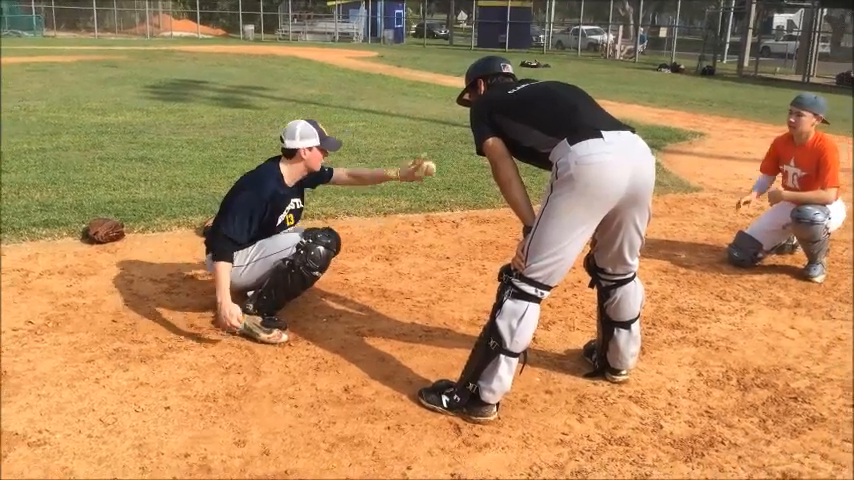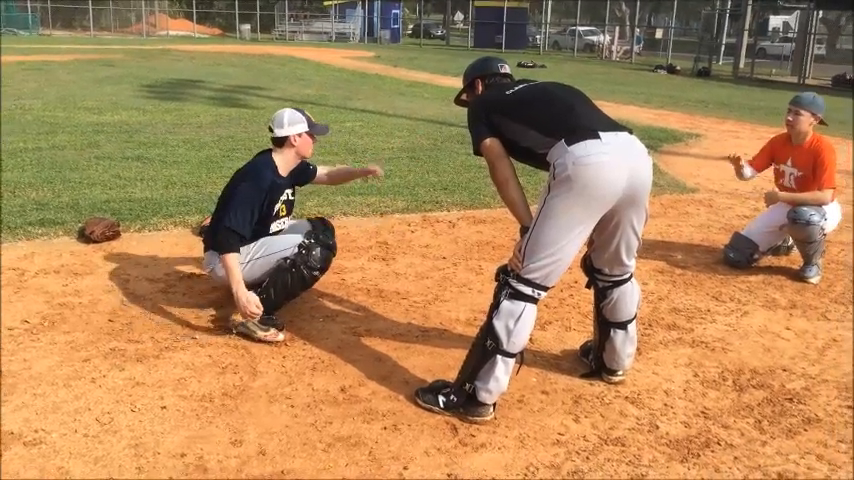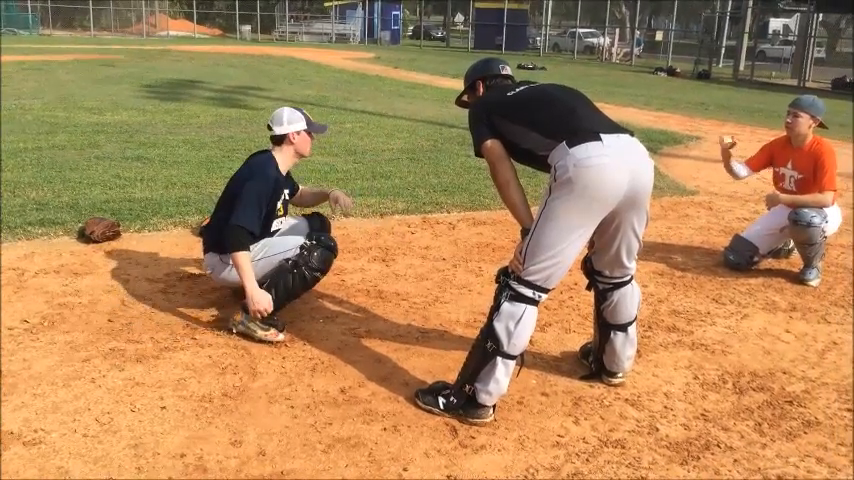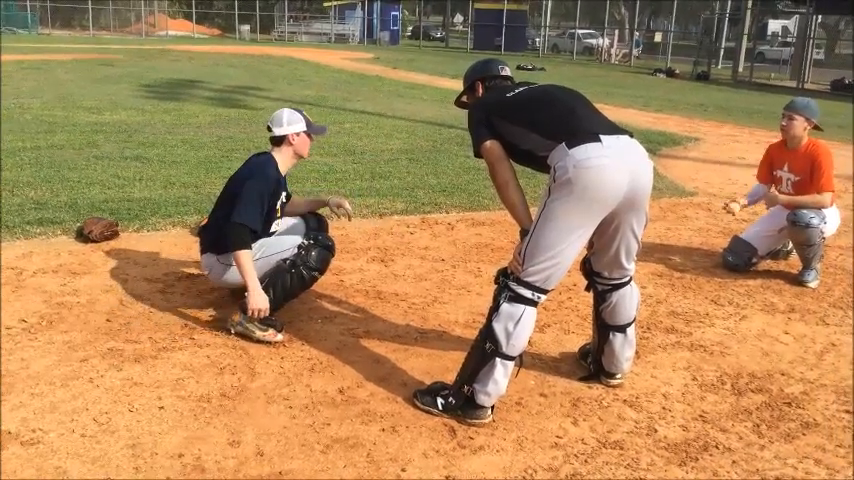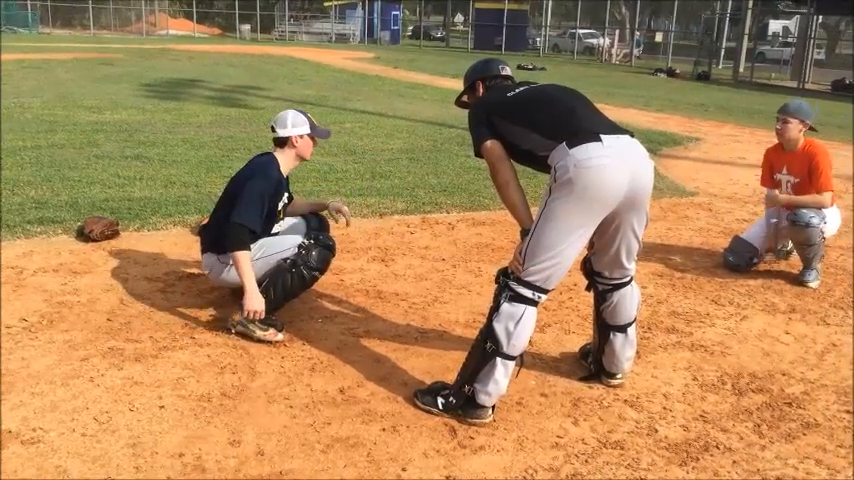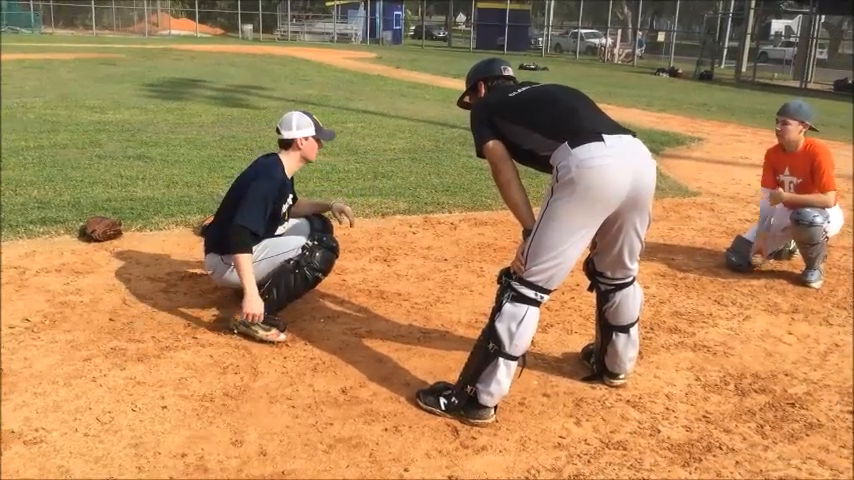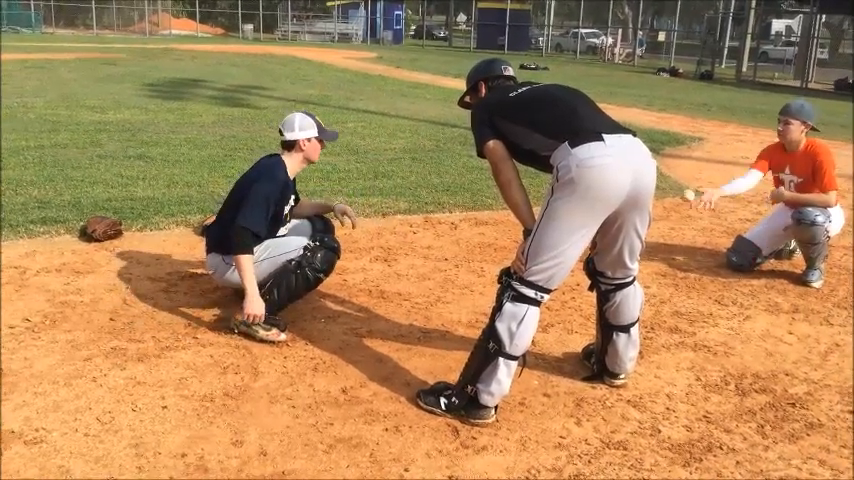
dt=0.2s
person 1, frame 1
left shoulder: (485, 104)
right shoulder: (550, 90)
left elbow: (503, 164)
left wrist: (531, 228)
left hip: (591, 162)
right hip: (639, 154)
left knee: (526, 281)
right knee: (619, 268)
left ankle: (479, 394)
right ankle: (617, 359)
person 1, frame 2
left shoulder: (483, 104)
right shoulder: (548, 90)
left elbow: (500, 165)
left wrist: (528, 229)
left hip: (588, 163)
right hip: (636, 155)
left knee: (523, 281)
right knee: (616, 269)
left ankle: (475, 395)
right ankle: (613, 360)
person 1, frame 3
left shoulder: (484, 106)
right shoulder: (549, 92)
left elbow: (501, 166)
left wrist: (528, 230)
left hip: (589, 166)
right hip: (637, 158)
left knee: (524, 283)
right knee: (616, 272)
left ankle: (475, 397)
right ankle: (612, 363)
person 1, frame 4
left shoulder: (483, 106)
right shoulder: (548, 93)
left elbow: (501, 167)
left wrist: (528, 232)
left hip: (589, 167)
right hip: (637, 159)
left knee: (523, 285)
right knee: (615, 273)
left ankle: (474, 397)
right ankle: (611, 364)
person 1, frame 5
left shoulder: (483, 106)
right shoulder: (548, 93)
left elbow: (501, 167)
left wrist: (528, 231)
left hip: (590, 166)
right hip: (637, 159)
left knee: (523, 285)
right knee: (616, 273)
left ankle: (474, 397)
right ankle: (611, 364)
person 1, frame 6
left shoulder: (486, 107)
right shoulder: (551, 93)
left elbow: (504, 168)
left wrist: (531, 232)
left hip: (591, 166)
right hip: (640, 158)
left knee: (526, 284)
right knee: (618, 272)
left ankle: (476, 398)
right ankle: (614, 364)
person 1, frame 7
left shoulder: (486, 107)
right shoulder: (551, 93)
left elbow: (504, 168)
left wrist: (531, 231)
left hip: (591, 166)
right hip: (640, 158)
left knee: (526, 284)
right knee: (619, 273)
left ankle: (476, 398)
right ankle: (615, 363)
person 2, frame 1
left shoulder: (299, 173)
right shoulder: (262, 186)
left elbow: (347, 175)
right elbow: (223, 243)
left wrist: (397, 174)
right wrist: (224, 301)
left hip: (259, 251)
right hip: (234, 262)
left knee: (329, 239)
right knee: (318, 247)
right ankle: (254, 313)
person 2, frame 2
left shoulder: (288, 165)
right shoulder: (257, 178)
left elbow: (327, 175)
right elbow: (228, 238)
left wrist: (364, 170)
right wrist: (240, 292)
left hip: (251, 245)
right hip: (226, 258)
left knee: (320, 230)
right knee: (319, 248)
left ankle: (259, 285)
right ankle: (253, 317)
person 2, frame 3
left shoulder: (277, 165)
right shoulder: (264, 174)
left elbow: (299, 197)
right elbow: (236, 236)
left wrist: (329, 193)
right wrist: (252, 291)
right hip: (227, 259)
left knee: (318, 226)
right knee: (322, 248)
left ankle: (267, 282)
right ankle: (250, 317)
person 2, frame 4
left shoulder: (274, 167)
right shoulder: (264, 174)
left elbow: (286, 206)
right elbow: (238, 236)
left wrist: (326, 201)
right wrist: (254, 290)
right hip: (225, 259)
left knee: (314, 225)
right knee: (319, 247)
left ankle: (266, 283)
right ankle: (249, 315)
person 2, frame 5
left shoulder: (275, 168)
right shoulder: (265, 175)
left elbow: (286, 206)
right elbow: (237, 236)
left wrist: (326, 205)
right wrist: (251, 291)
right hip: (225, 259)
left knee: (315, 225)
right knee: (320, 247)
left ankle: (264, 284)
right ankle: (249, 317)
person 2, frame 6
left shoulder: (280, 170)
right shoulder: (270, 177)
left elbow: (290, 207)
right elbow: (239, 237)
left wrist: (329, 206)
right wrist: (251, 294)
right hip: (228, 261)
left knee: (319, 226)
right knee: (324, 249)
left ankle: (263, 284)
right ankle: (251, 317)
person 2, frame 7
left shoulder: (283, 171)
right shoulder: (272, 178)
left elbow: (293, 208)
right elbow: (240, 238)
left wrist: (332, 207)
right wrist: (252, 295)
right hip: (229, 261)
left knee: (320, 227)
right knee: (325, 249)
left ankle: (265, 284)
right ankle: (255, 316)
person 3, frame 1
left shoulder: (826, 147)
right shoulder: (780, 142)
left elbow: (829, 196)
right elbow: (766, 178)
left wrist: (785, 195)
right wrist: (753, 194)
left hip: (826, 209)
right hip: (790, 206)
left knee: (806, 216)
right knee: (739, 255)
left ankle: (817, 260)
right ankle: (788, 241)
person 3, frame 2
left shoulder: (823, 148)
right shoulder: (777, 142)
left elbow: (826, 196)
right elbow: (749, 172)
left wrist: (781, 196)
right wrist: (739, 166)
left hip: (820, 210)
right hip: (785, 207)
left knee: (803, 217)
right knee: (735, 256)
left ankle: (813, 262)
right ankle: (784, 242)
person 3, frame 3
left shoulder: (823, 150)
right shoulder: (776, 145)
left elbow: (827, 199)
right elbow: (741, 172)
left wrist: (782, 198)
right wrist: (727, 157)
left hip: (822, 213)
right hip: (786, 210)
left knee: (804, 219)
right knee: (735, 259)
left ankle: (813, 264)
right ankle: (784, 245)
person 3, frame 4
left shoulder: (819, 152)
right shoulder: (774, 150)
left elbow: (825, 200)
right elbow: (763, 188)
left wrist: (781, 199)
right wrist: (744, 201)
left hip: (820, 215)
right hip: (784, 212)
left knee: (802, 220)
right knee: (734, 260)
left ankle: (812, 266)
right ankle: (783, 247)
person 3, frame 5
left shoulder: (816, 152)
right shoulder: (772, 153)
left elbow: (825, 200)
right elbow: (770, 196)
left wrist: (782, 198)
right wrist: (770, 234)
left hip: (821, 215)
right hip: (784, 212)
left knee: (802, 219)
right knee: (734, 259)
left ankle: (812, 266)
right ankle: (783, 247)
person 3, frame 6
left shoulder: (818, 152)
right shoulder: (772, 154)
left elbow: (829, 199)
right elbow: (768, 198)
left wrist: (786, 197)
right wrist: (761, 236)
left hip: (824, 214)
right hip: (787, 211)
left knee: (806, 219)
right knee: (737, 260)
left ankle: (815, 266)
right ankle: (786, 247)
person 3, frame 7
left shoulder: (819, 152)
right shoulder: (772, 151)
left elbow: (830, 199)
right elbow: (749, 179)
left wrist: (788, 195)
right wrist: (718, 192)
left hip: (824, 214)
right hip: (788, 210)
left knee: (807, 218)
right knee: (738, 260)
left ankle: (816, 266)
right ankle: (786, 246)
